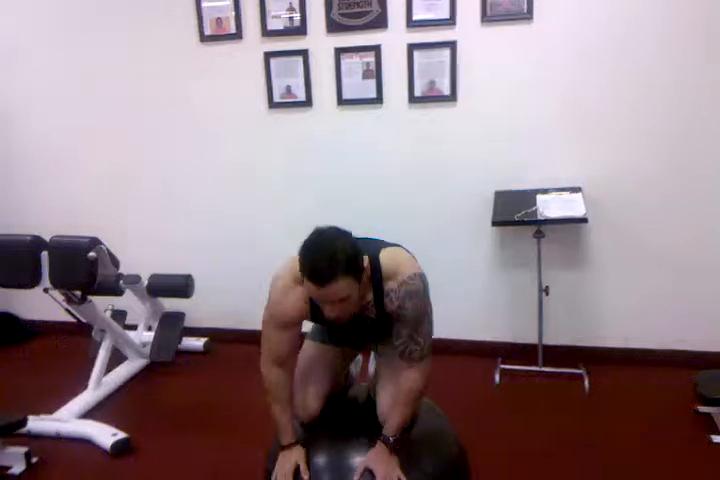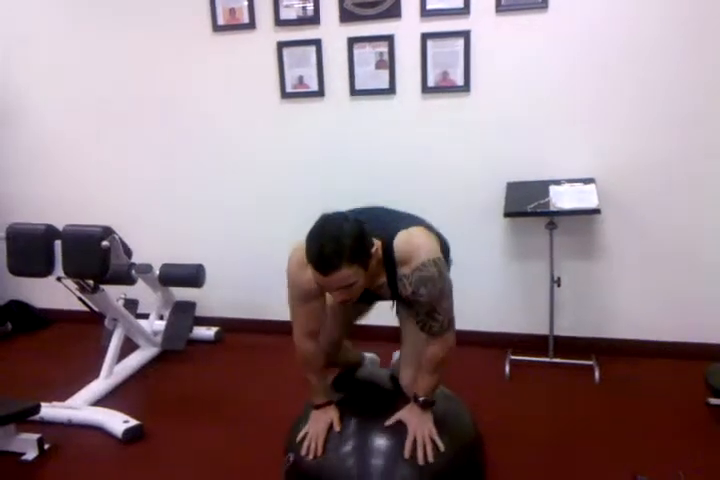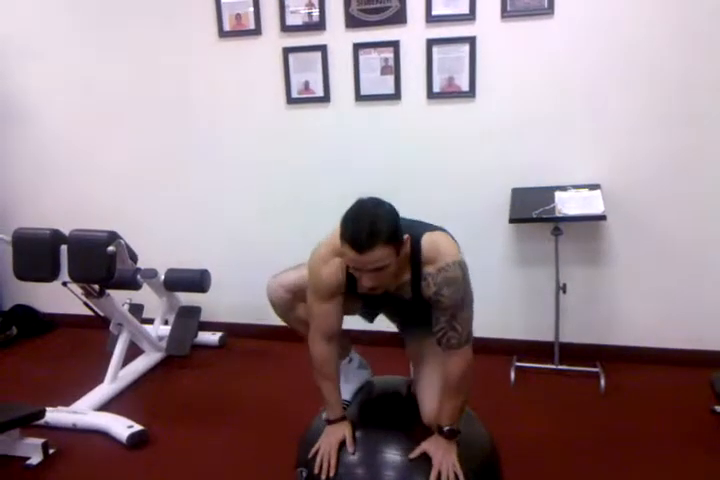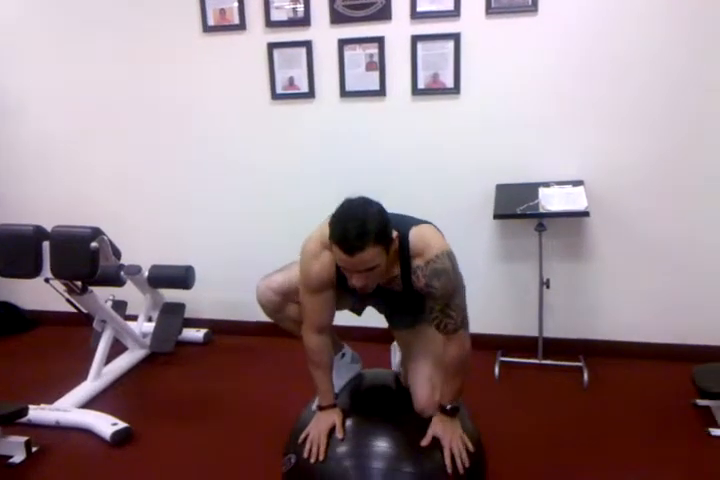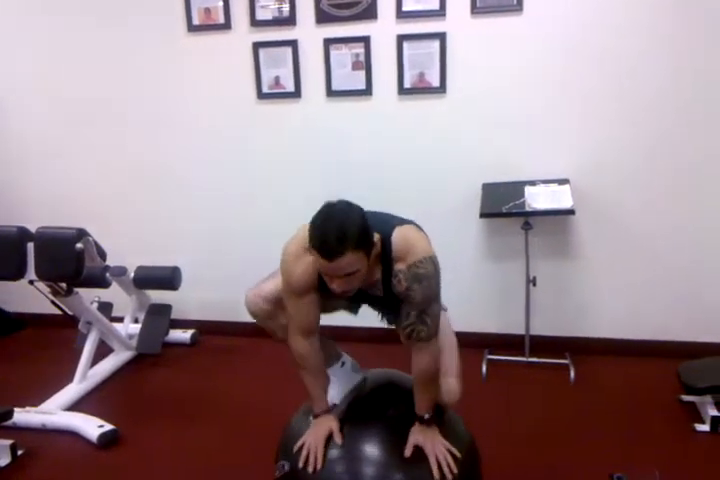
dt=1s
person 1, frame 1
left shoulder: (403, 282)
right shoulder: (289, 288)
left elbow: (415, 369)
right elbow: (275, 365)
left wrist: (386, 446)
right wrist: (288, 445)
left hip: (392, 324)
right hip: (335, 328)
left knee: (390, 416)
right knee: (305, 411)
left ankle: (379, 380)
right ankle: (341, 381)
person 1, frame 2
left shoulder: (421, 262)
right shoulder: (304, 261)
left elbow: (441, 339)
right elbow: (307, 337)
left wrist: (420, 405)
right wrist: (321, 404)
left hip: (410, 272)
right hip: (361, 276)
left knee: (413, 385)
left ankle: (403, 368)
right ankle: (359, 366)
person 1, frame 3
left shoulder: (443, 265)
right shoulder: (328, 258)
left elbow: (458, 355)
right elbow: (323, 339)
left wrist: (445, 435)
right wrist: (335, 419)
left hip: (424, 310)
right hip: (362, 297)
left knee: (434, 416)
right knee: (279, 291)
left ankle: (421, 376)
right ankle: (351, 366)
person 1, frame 4
left shoulder: (431, 258)
right shoulder: (318, 251)
left elbow: (457, 338)
right elbow: (316, 331)
left wrist: (448, 413)
right wrist: (327, 405)
left hip: (414, 300)
left knee: (427, 406)
right knee: (268, 292)
left ankle: (405, 364)
right ankle: (342, 360)
person 1, frame 5
left shoulder: (412, 260)
right shoulder: (298, 254)
left elbow: (424, 348)
right elbow: (302, 335)
left wrist: (424, 422)
right wrist: (322, 412)
left hip: (402, 297)
left knee: (448, 391)
right knee: (258, 301)
right ankle: (340, 369)
